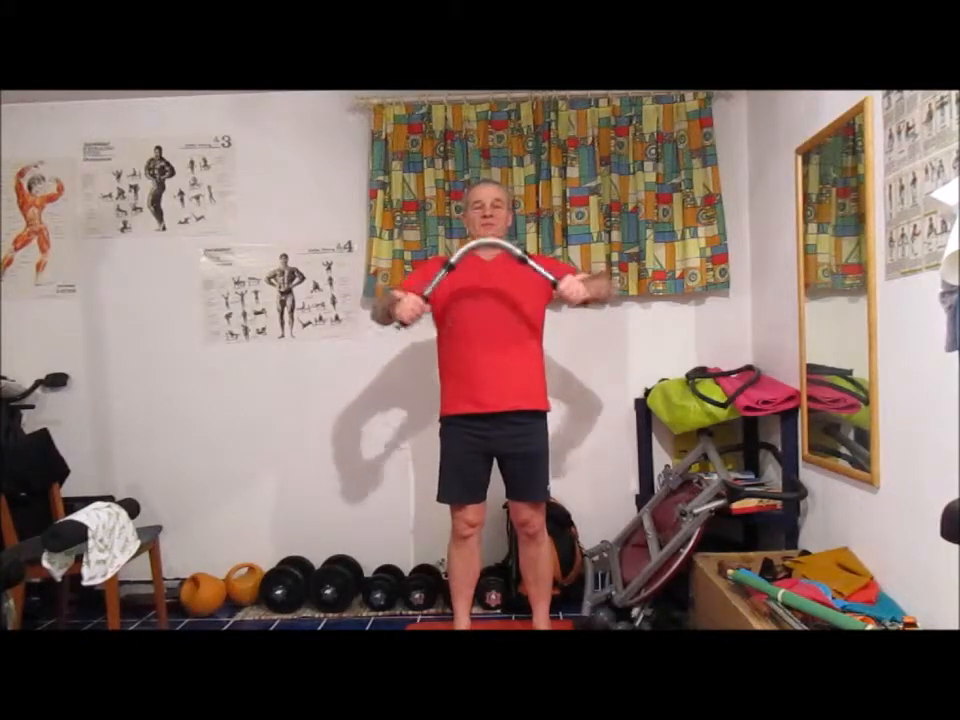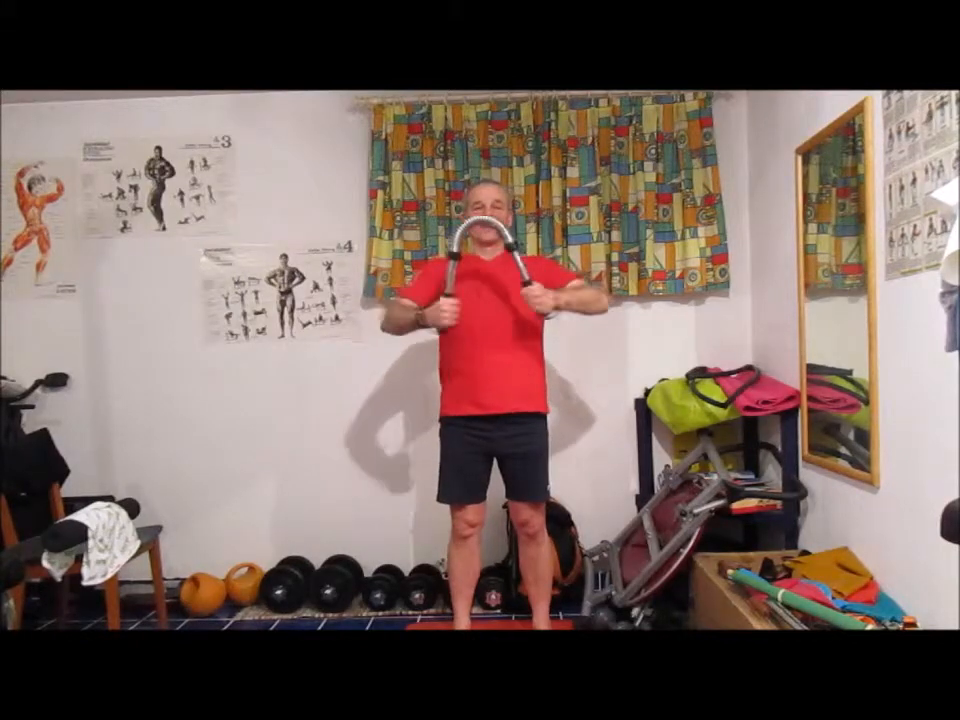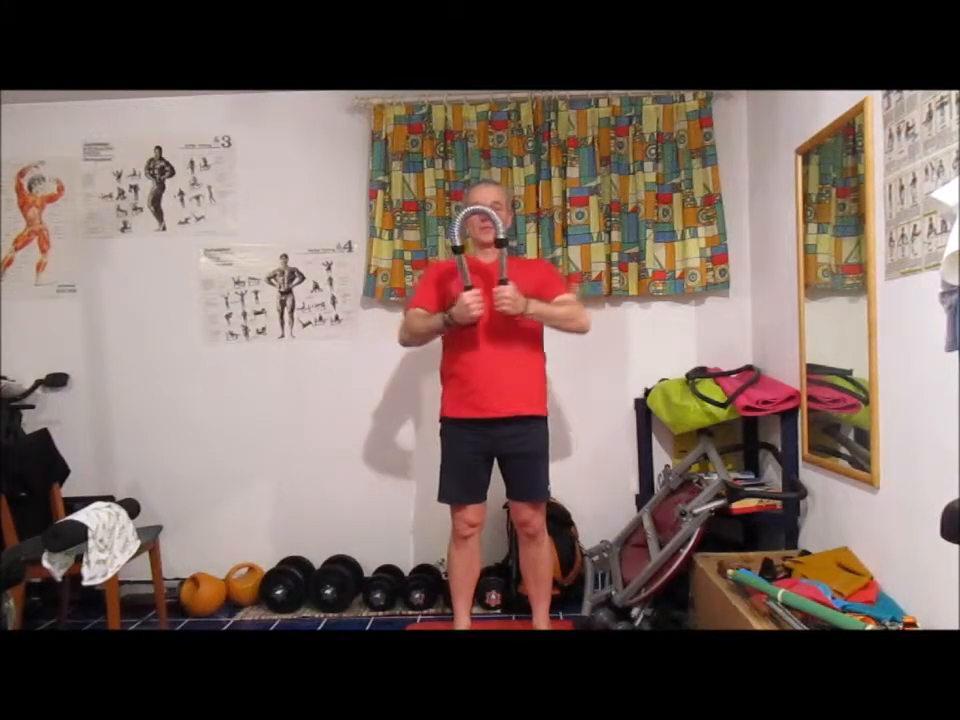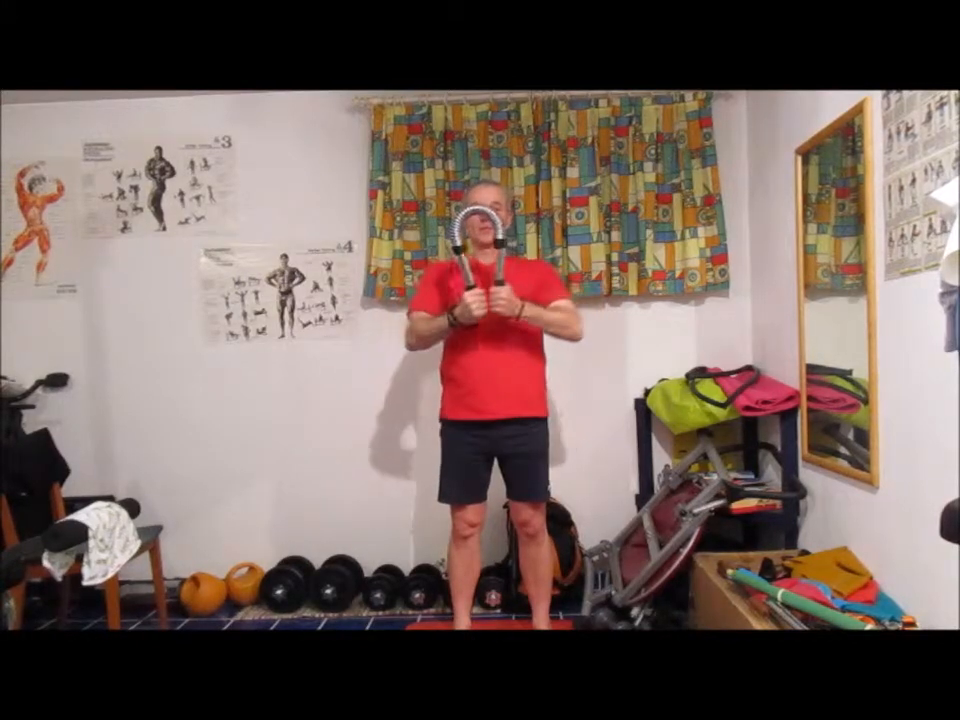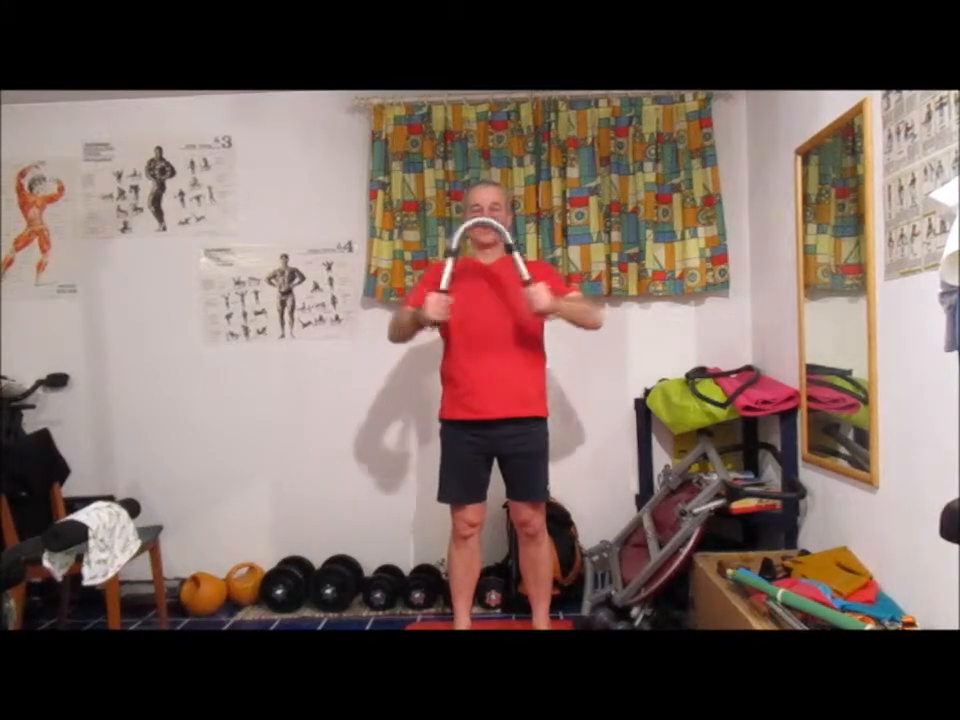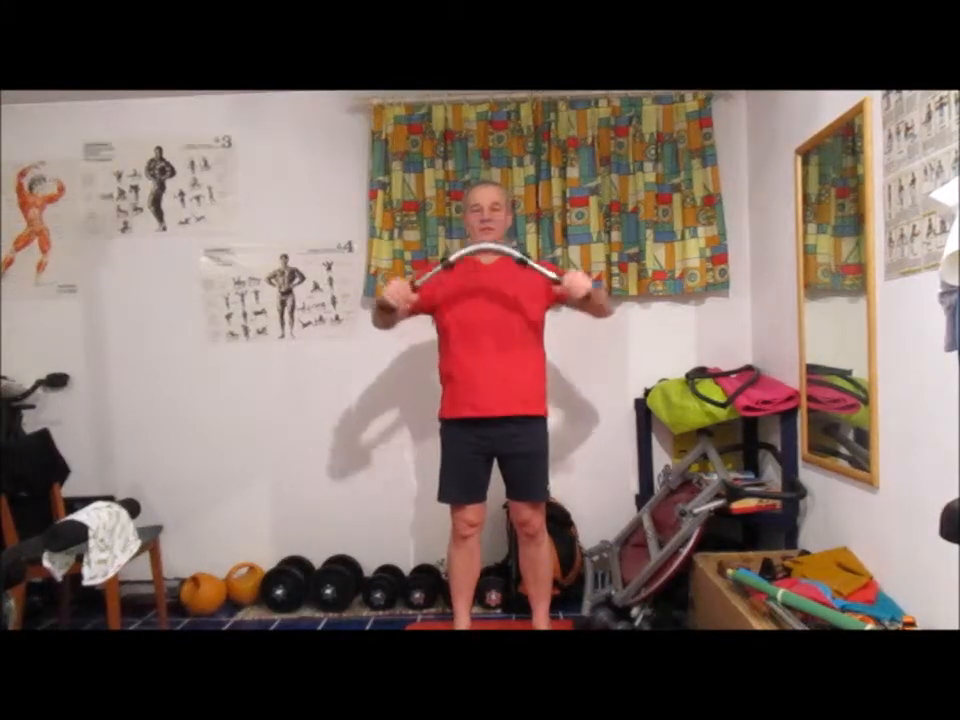
dt=0.2s
person 1, frame 1
left shoulder: (538, 267)
right shoulder: (438, 270)
left elbow: (603, 287)
right elbow: (381, 312)
left wrist: (588, 287)
right wrist: (394, 307)
left hip: (524, 416)
right hip: (462, 419)
left knee: (531, 523)
right knee: (465, 524)
left ankle: (542, 622)
right ankle: (461, 623)
person 1, frame 2
left shoulder: (538, 268)
right shoulder: (439, 270)
left elbow: (599, 299)
right elbow: (390, 319)
left wrist: (558, 299)
right wrist: (424, 316)
left hip: (524, 417)
right hip: (462, 419)
left knee: (531, 523)
right knee: (465, 525)
left ankle: (541, 622)
right ankle: (461, 623)
person 1, frame 3
left shoulder: (537, 271)
right shoulder: (440, 274)
left elbow: (581, 321)
right elbow: (408, 333)
left wrist: (526, 304)
right wrist: (450, 316)
left hip: (524, 419)
right hip: (463, 421)
left knee: (531, 524)
right knee: (465, 525)
left ankle: (542, 622)
right ankle: (461, 623)
person 1, frame 4
left shoulder: (538, 272)
right shoulder: (440, 275)
left elbow: (574, 328)
right elbow: (413, 338)
left wrist: (519, 308)
right wrist: (456, 317)
left hip: (524, 420)
right hip: (462, 422)
left knee: (531, 524)
right knee: (465, 525)
left ankle: (541, 622)
right ankle: (461, 623)
person 1, frame 5
left shoulder: (538, 272)
right shoulder: (439, 275)
left elbow: (593, 318)
right elbow: (396, 332)
left wrist: (552, 303)
right wrist: (421, 315)
left hip: (524, 419)
right hip: (462, 422)
left knee: (531, 523)
right knee: (465, 525)
left ankle: (541, 622)
right ankle: (461, 623)
person 1, frame 6
left shoulder: (538, 273)
right shoulder: (439, 278)
left elbow: (604, 309)
right elbow: (383, 322)
left wrist: (586, 289)
right wrist: (388, 302)
left hip: (524, 419)
right hip: (462, 422)
left knee: (531, 524)
right knee: (465, 525)
left ankle: (542, 622)
right ankle: (461, 622)
